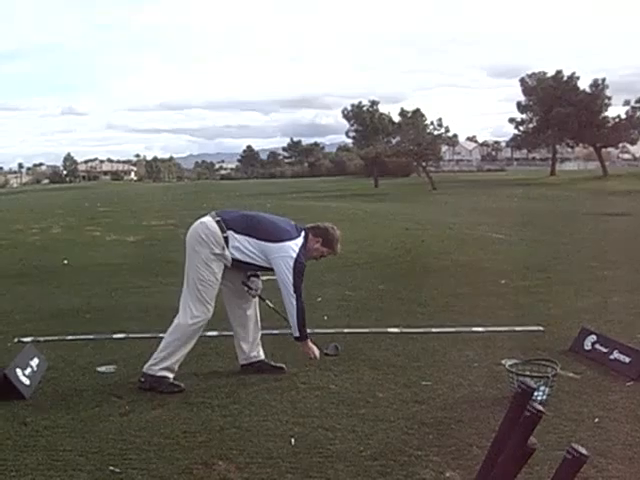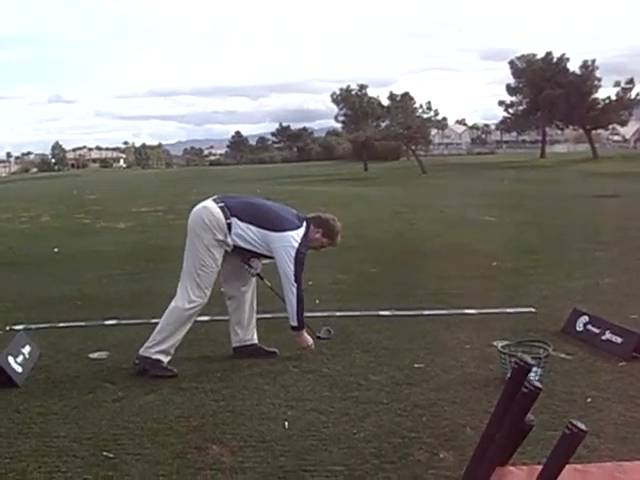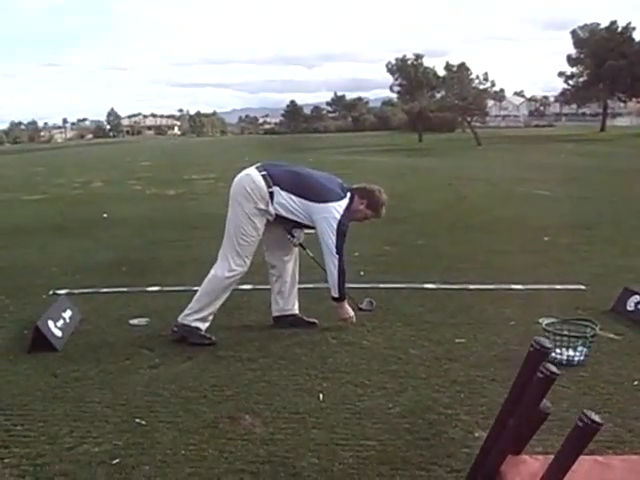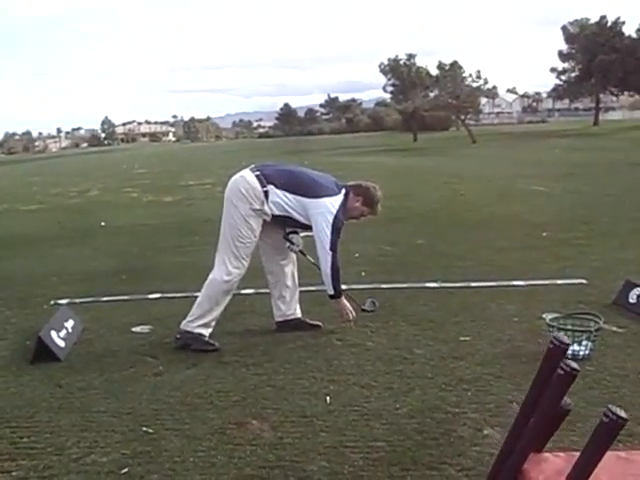
dt=0.5s
person 1, frame 1
left shoulder: (294, 232)
right shoulder: (292, 251)
right elbow: (294, 298)
left wrist: (253, 276)
right wrist: (304, 341)
left hip: (215, 232)
right hip: (210, 238)
left knee: (243, 299)
right knee: (198, 312)
left ankle: (251, 359)
right ankle: (155, 373)
person 1, frame 2
left shoulder: (295, 221)
right shoulder: (292, 240)
right elbow: (293, 286)
left wrist: (253, 258)
right wrist: (299, 331)
left hip: (215, 214)
right hip: (212, 222)
left knee: (242, 281)
right knee: (194, 296)
left ankle: (244, 342)
right ankle: (150, 357)
person 1, frame 3
left shoulder: (340, 191)
right shoulder: (335, 211)
right elbow: (334, 257)
left wrist: (295, 227)
right wrist: (340, 302)
left hip: (258, 182)
right hip: (254, 190)
left knee: (284, 251)
right knee: (235, 264)
left ankle: (285, 312)
right ankle: (189, 324)
person 1, frame 4
left shoulder: (335, 190)
right shoulder: (330, 207)
right elbow: (328, 254)
left wrist: (292, 231)
right wrist: (338, 298)
left hip: (255, 187)
right hip: (249, 192)
left knee: (282, 255)
right knee: (231, 268)
left ankle: (287, 316)
right ankle: (192, 331)
